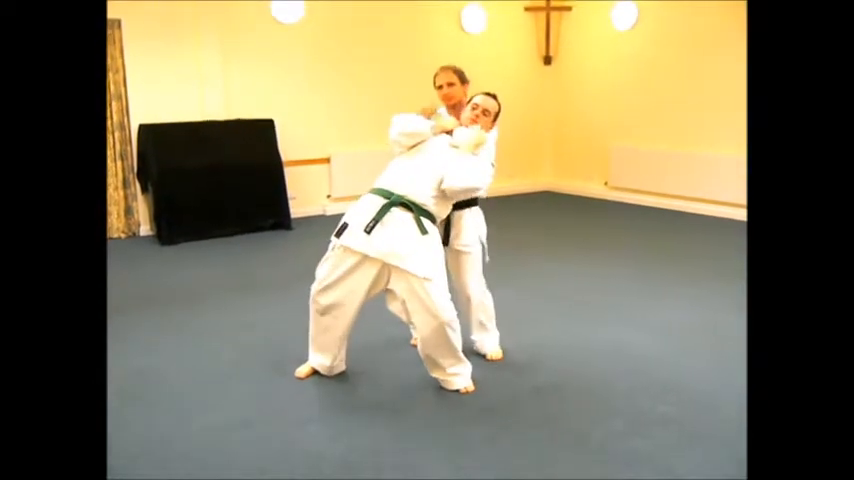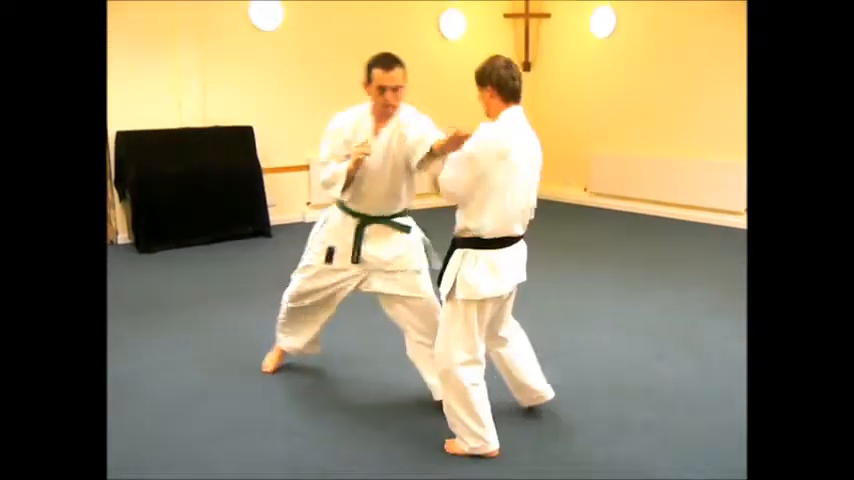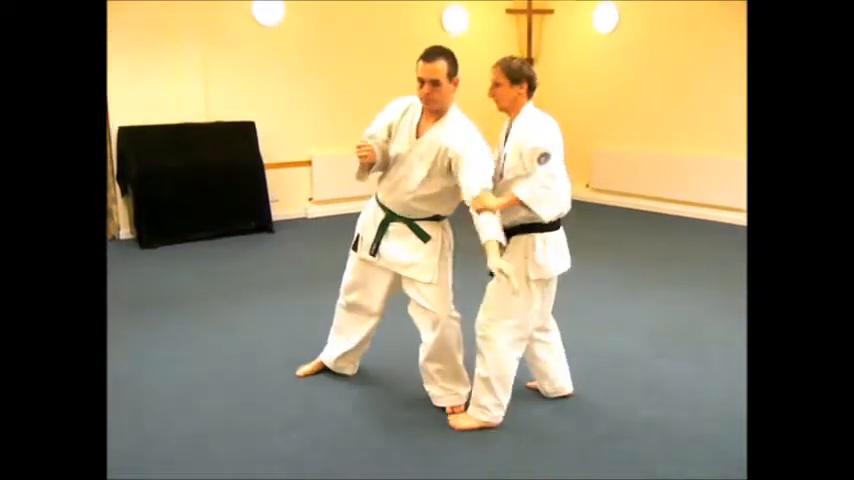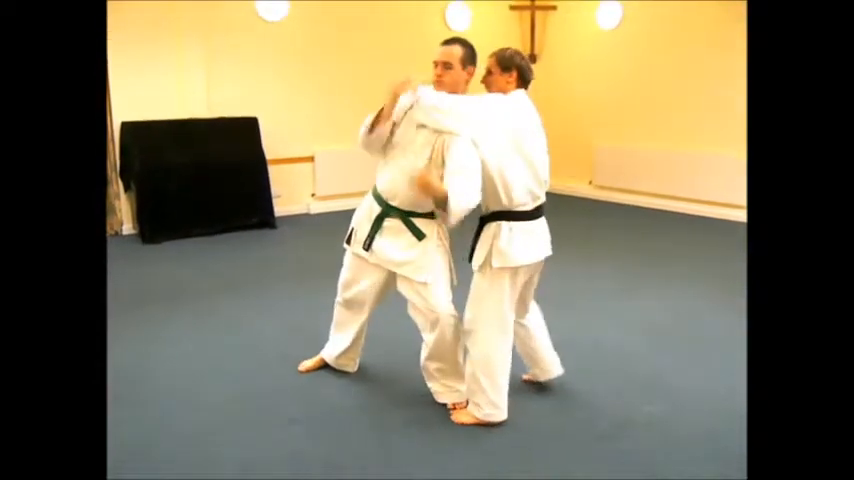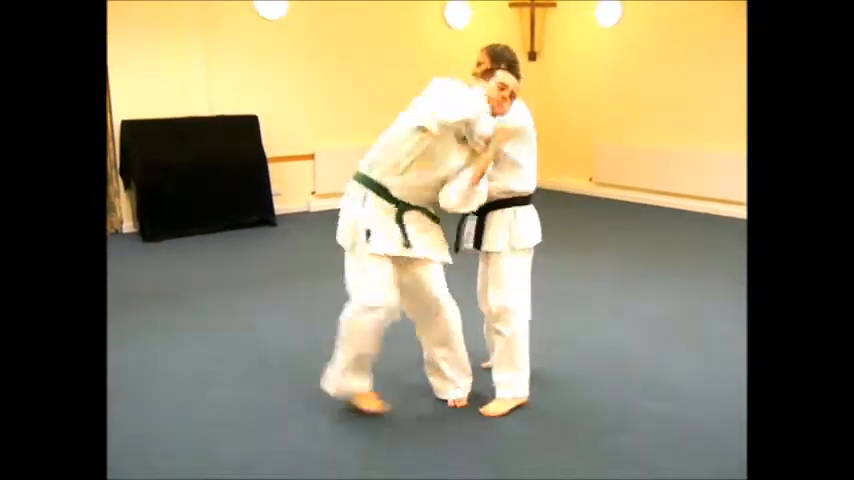
dt=0.5s
person 1, frame 1
left shoulder: (484, 126)
right shoulder: (432, 118)
right elbow: (401, 135)
left hip: (463, 216)
left knee: (471, 285)
left ankle: (486, 339)
person 1, frame 2
left shoulder: (494, 135)
right shoulder: (526, 136)
left elbow: (455, 187)
left wrist: (453, 157)
left hip: (480, 258)
right hip: (509, 251)
left knee: (456, 354)
right knee: (500, 331)
left ankle: (477, 439)
right ankle: (534, 389)
person 1, frame 3
left shoulder: (538, 126)
right shoulder: (515, 127)
left elbow: (547, 181)
right elbow: (508, 178)
left wrist: (502, 201)
right wrist: (484, 198)
left hip: (533, 243)
right hip: (540, 239)
left knee: (498, 325)
right knee: (536, 318)
left ankle: (486, 410)
right ankle: (555, 382)
person 1, frame 4
left shoulder: (499, 108)
right shoulder: (523, 112)
left elbow: (445, 107)
left wrist: (411, 91)
left hip: (507, 233)
right hip: (532, 226)
left knee: (485, 321)
right knee: (520, 308)
left ankle: (486, 407)
right ankle: (544, 368)
person 1, frame 5
left shoulder: (514, 112)
left hip: (511, 219)
right hip: (492, 215)
left knee: (507, 304)
right knee: (490, 296)
left ankle: (513, 388)
right ankle: (503, 357)
person 2, frame 1
left shoulder: (480, 165)
right shoulder: (432, 134)
left elbow: (452, 183)
right elbow: (399, 128)
left wrist: (469, 148)
right wrist: (438, 126)
left hip: (415, 233)
right hip: (371, 215)
left knee: (436, 313)
right knee: (329, 293)
left ankle: (453, 373)
right ankle: (323, 360)
person 2, frame 2
left shoulder: (413, 124)
right shoulder: (345, 122)
left elbow: (430, 145)
right elbow: (326, 176)
left wrist: (445, 145)
right wrist: (350, 167)
left hip: (393, 233)
right hip: (343, 226)
left knee: (422, 309)
right knee: (306, 291)
right ankle: (284, 344)
person 2, frame 3
left shoulder: (463, 137)
right shoulder: (399, 109)
left elbow: (481, 194)
right elbow: (378, 158)
left wrist: (493, 249)
right wrist: (369, 157)
left hip: (425, 235)
right hip: (379, 219)
left knee: (437, 315)
right knee: (357, 295)
left ankle: (450, 391)
right ankle: (336, 357)
person 2, frame 4
right shoulder: (415, 99)
left elbow: (467, 187)
right elbow: (376, 143)
left wrist: (443, 197)
right wrist: (387, 110)
left hip: (419, 231)
right hip: (376, 214)
left knee: (437, 312)
right knee: (353, 292)
left ankle: (450, 388)
right ankle: (338, 354)
person 2, frame 5
left shoulder: (479, 142)
right shoulder: (448, 91)
left elbow: (454, 201)
right elbow: (444, 115)
left wrist: (484, 163)
right wrist: (481, 97)
left hip: (410, 216)
right hip: (371, 205)
left knee: (435, 305)
right knee: (376, 300)
left ankle: (452, 384)
right ankle: (351, 380)
